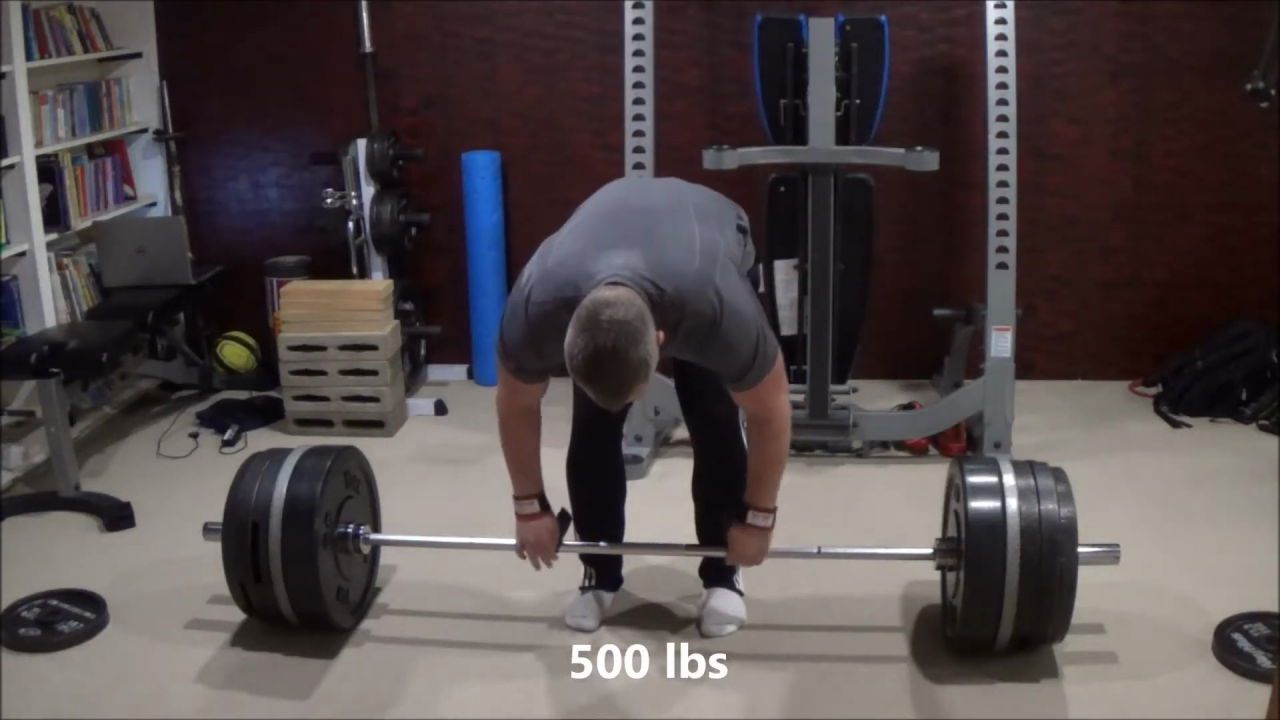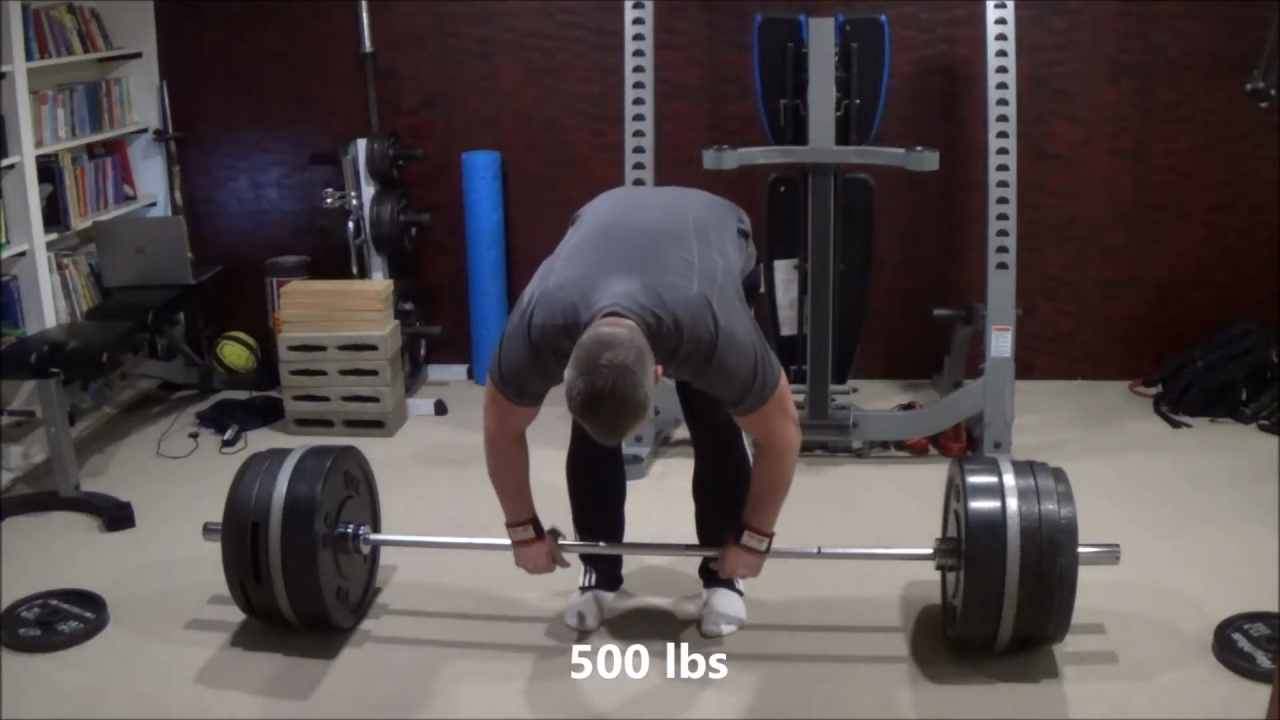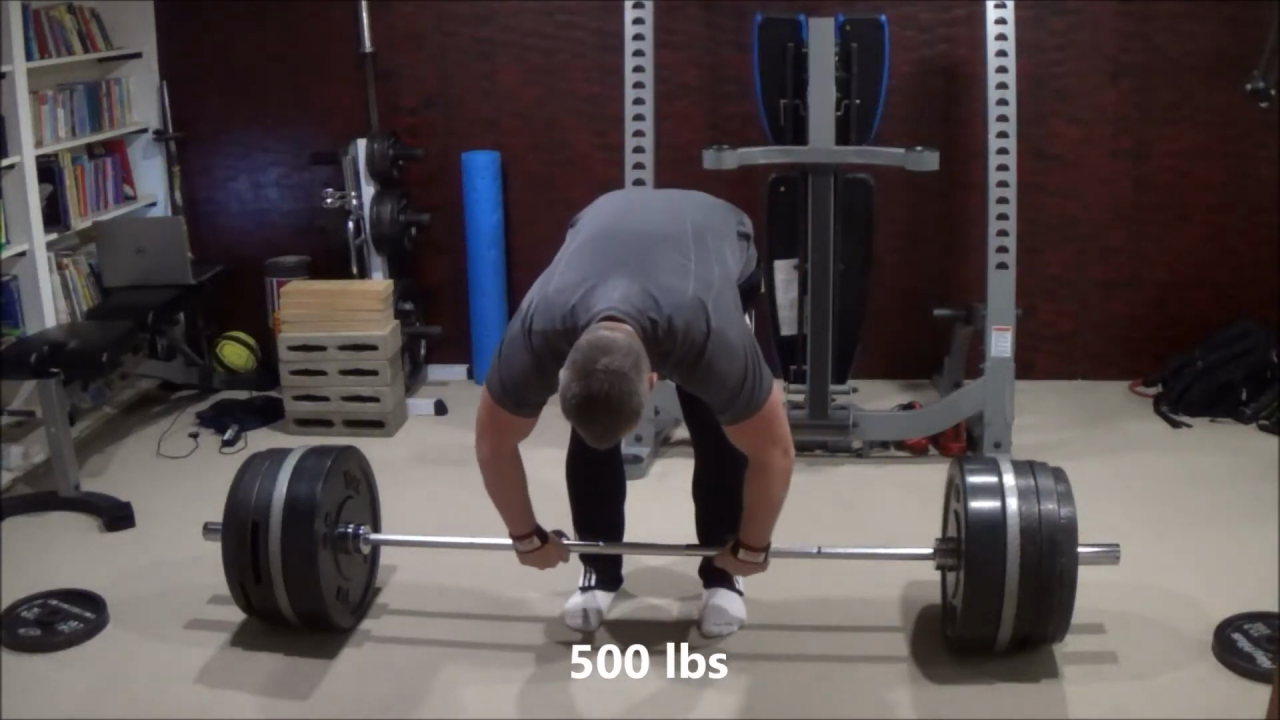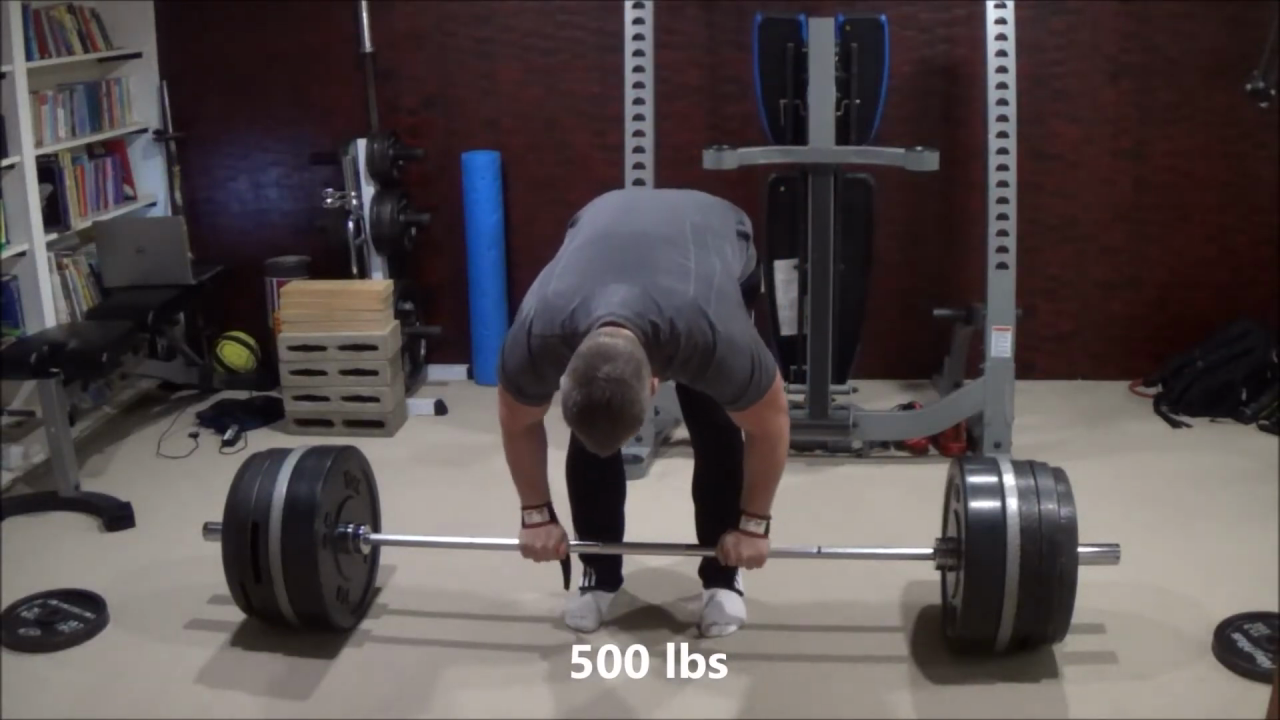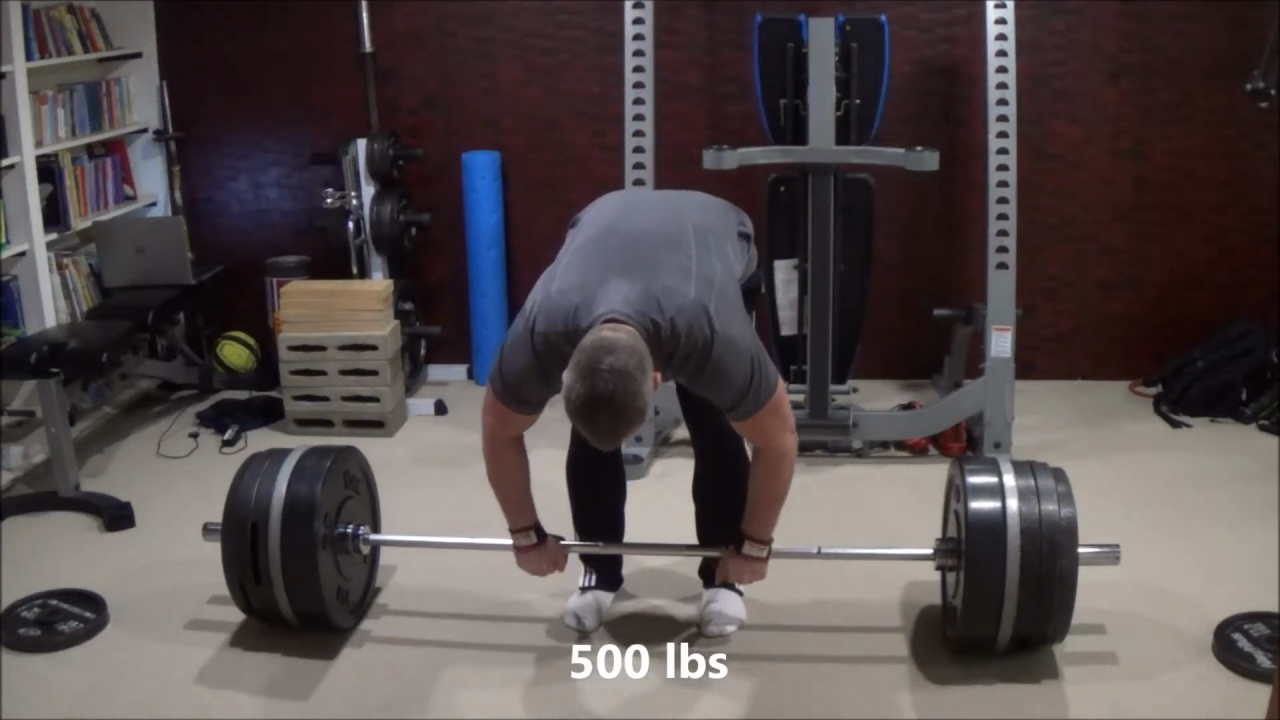
dt=0.4s
person 1, frame 1
left shoulder: (720, 310)
right shoulder: (535, 308)
left elbow: (771, 413)
right elbow: (515, 406)
left wrist: (758, 517)
right wrist: (530, 507)
left knee: (715, 425)
right knee: (592, 427)
left ankle: (722, 574)
right ankle: (599, 572)
person 1, frame 2
left shoulder: (718, 335)
right shoulder: (536, 331)
left elbow: (780, 435)
right elbow: (502, 431)
left wrist: (754, 540)
right wrist: (524, 532)
left knee: (716, 427)
right knee: (589, 435)
left ankle: (721, 575)
right ankle: (599, 569)
person 1, frame 3
left shoulder: (712, 341)
right shoulder: (536, 336)
left elbow: (772, 451)
right elbow: (495, 444)
left wrist: (750, 551)
right wrist: (528, 537)
left knee: (715, 429)
right knee: (588, 437)
left ankle: (721, 575)
right ankle: (599, 569)
person 1, frame 4
left shoulder: (714, 338)
right shoulder: (537, 336)
left elbow: (769, 427)
right elbow: (519, 424)
left wrist: (752, 525)
right wrist: (537, 515)
left knee: (716, 428)
right knee: (587, 435)
left ankle: (721, 574)
right ankle: (599, 570)
person 1, frame 5
left shoulder: (717, 342)
right shoulder: (539, 338)
left elbow: (777, 442)
right elbow: (499, 436)
left wrist: (754, 546)
right wrist: (527, 535)
left knee: (716, 429)
right knee: (589, 435)
left ankle: (720, 574)
right ankle: (600, 569)
